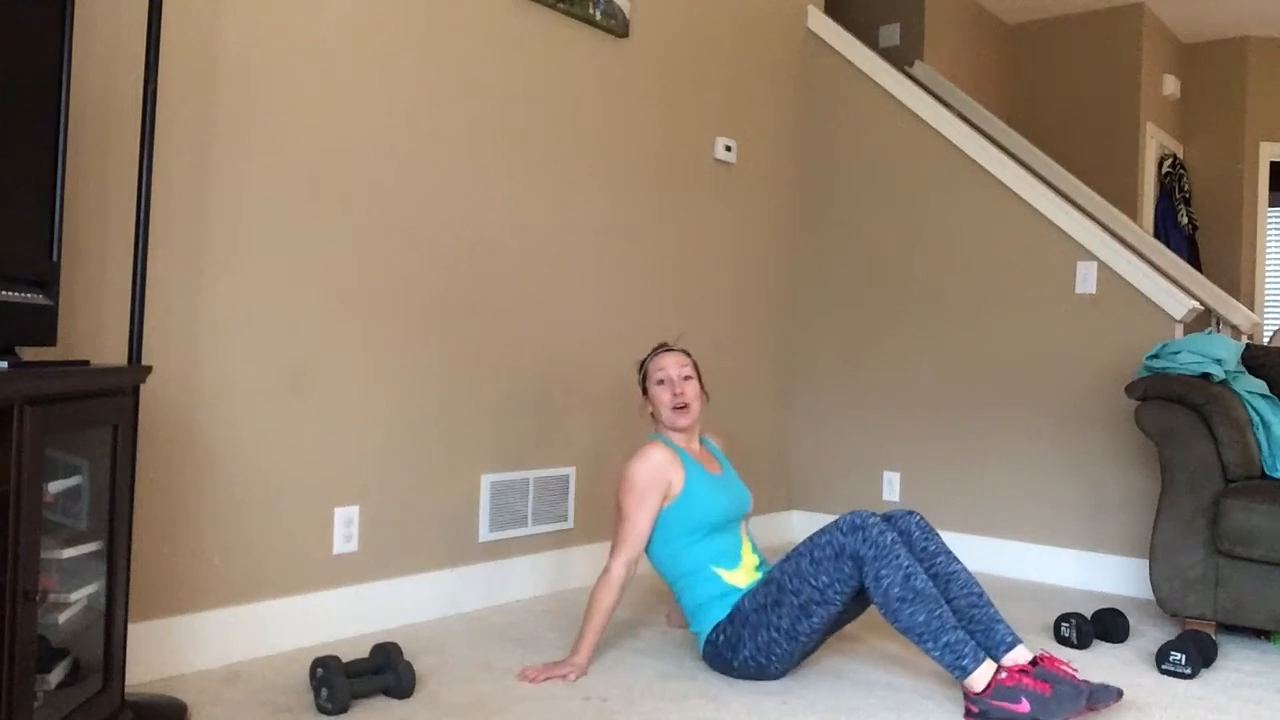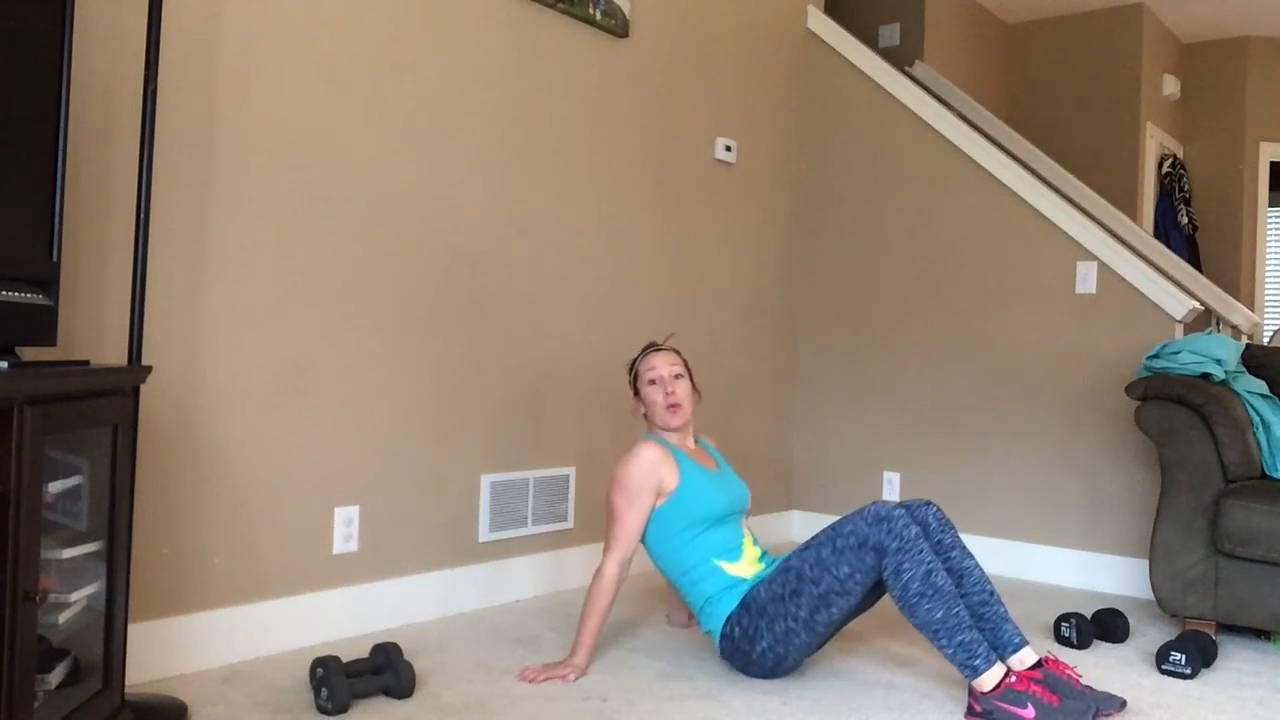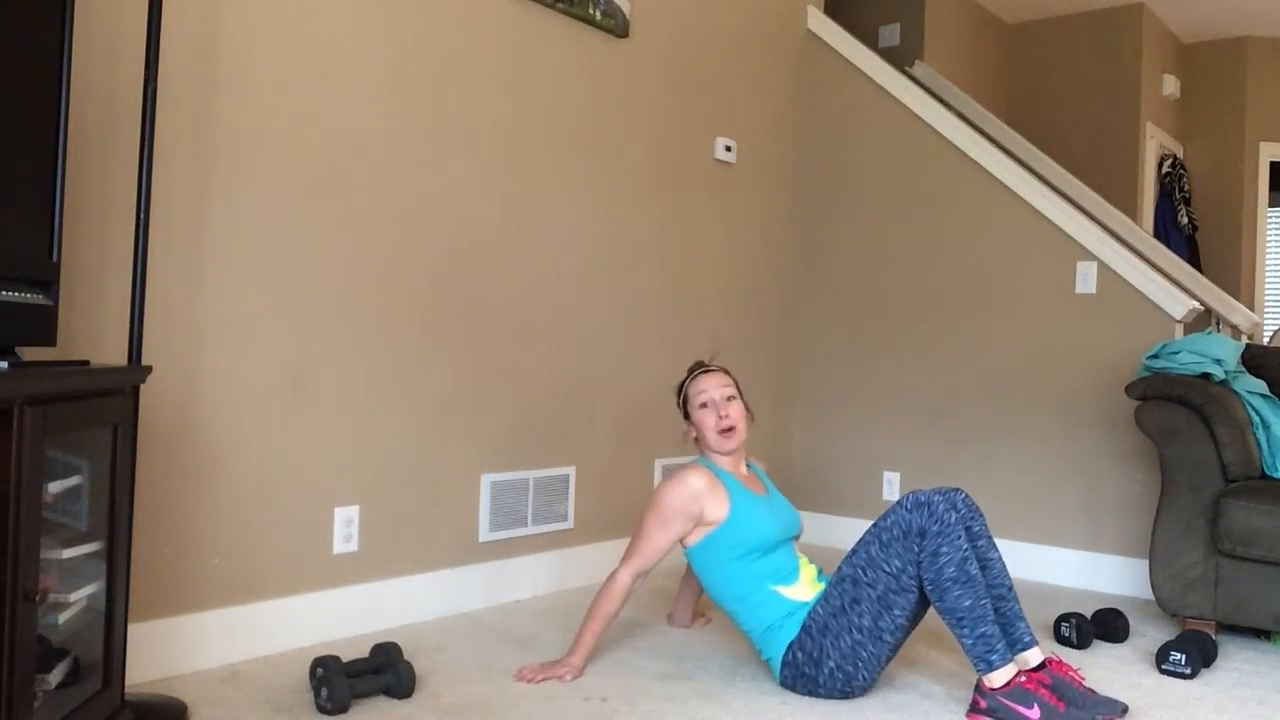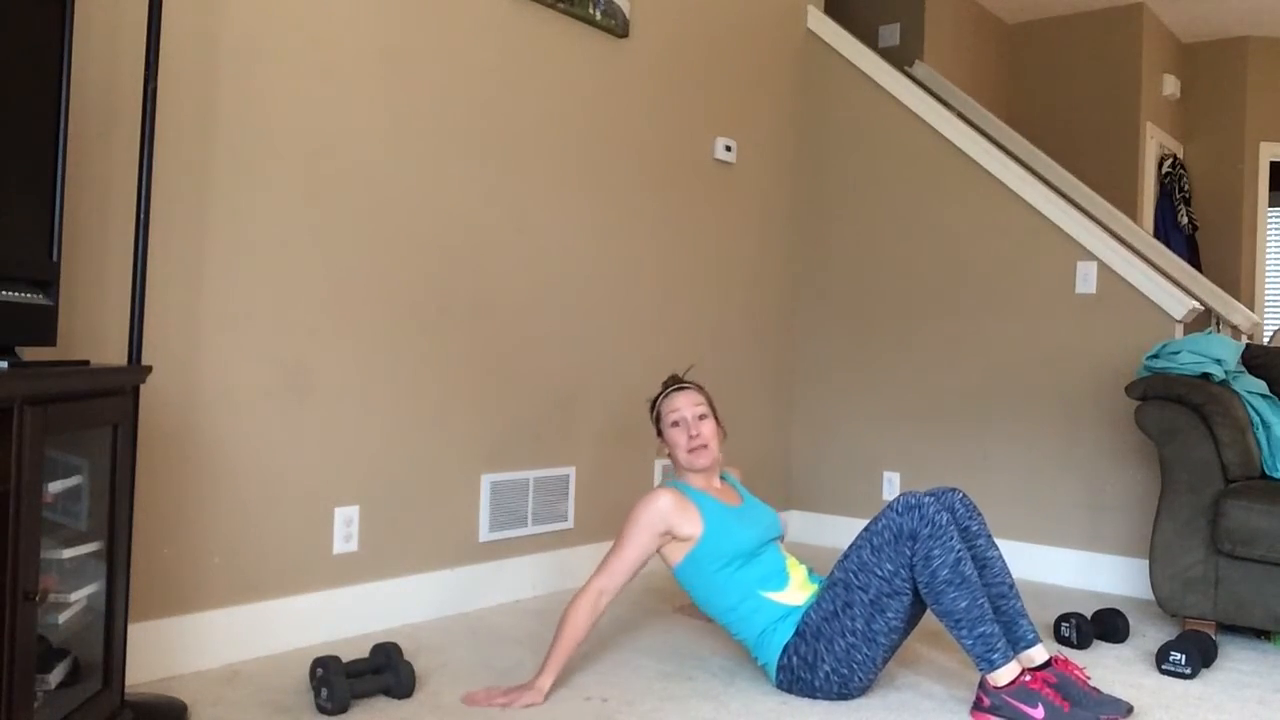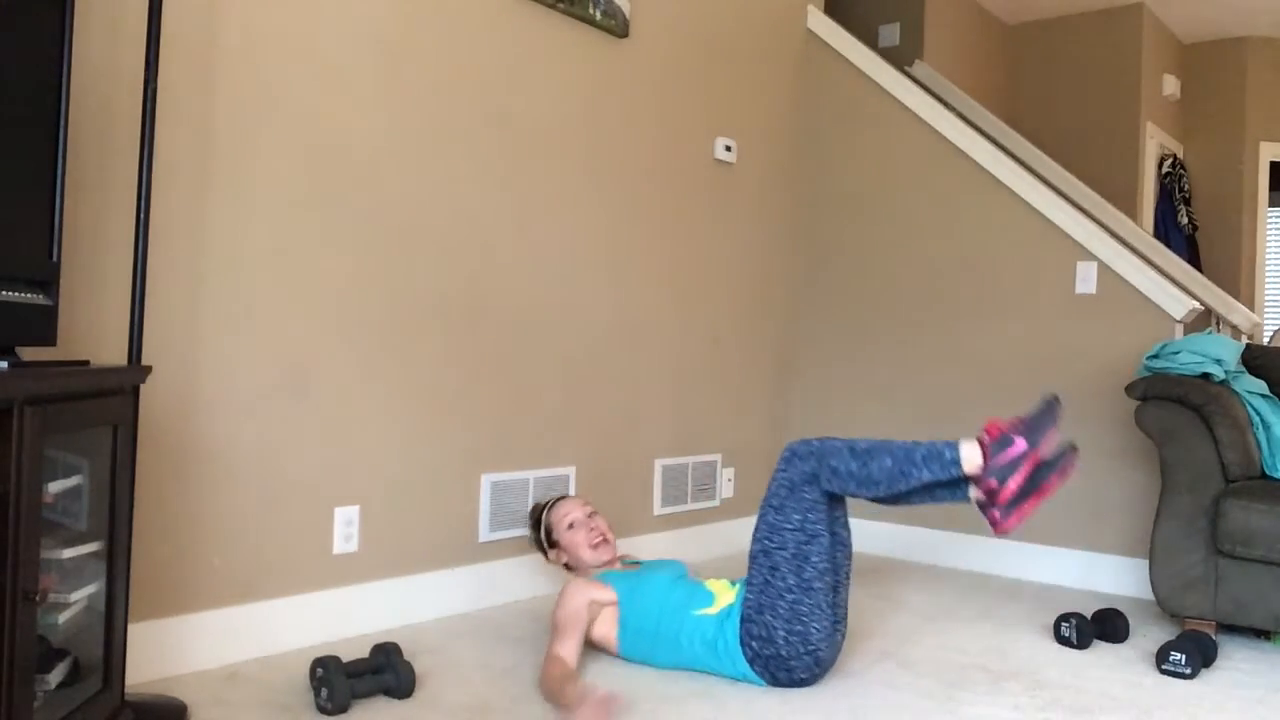
dt=1s
person 1, frame 1
left shoulder: (711, 449)
right shoulder: (653, 462)
right elbow: (620, 563)
right wrist: (578, 659)
left hip: (771, 617)
right hip: (738, 637)
left knee: (905, 526)
right knee: (861, 532)
left ankle: (1016, 661)
person 1, frame 2
left shoulder: (706, 449)
right shoulder: (646, 461)
right elbow: (614, 562)
left wrist: (688, 602)
right wrist: (577, 659)
left hip: (778, 607)
right hip: (750, 630)
left knee: (923, 516)
right knee: (884, 524)
left ankle: (1023, 662)
person 1, frame 3
left shoulder: (753, 472)
right shoulder: (692, 485)
right elbow: (627, 571)
left wrist: (684, 613)
right wrist: (574, 660)
left hip: (833, 624)
right hip: (815, 655)
left knee: (953, 505)
right knee: (927, 513)
left ankle: (1031, 663)
person 1, frame 4
left shoulder: (730, 484)
right shoulder: (666, 505)
right elbow: (598, 591)
left hip: (829, 623)
right hip: (810, 660)
left knee: (950, 504)
right knee: (917, 514)
left ankle: (1033, 660)
person 1, frame 5
left shoulder: (641, 569)
right shoulder: (582, 596)
right elbow: (556, 662)
left hip: (808, 632)
right hip: (775, 644)
left knee: (822, 474)
right knee: (805, 461)
left ankle: (986, 491)
right ankle: (979, 460)
